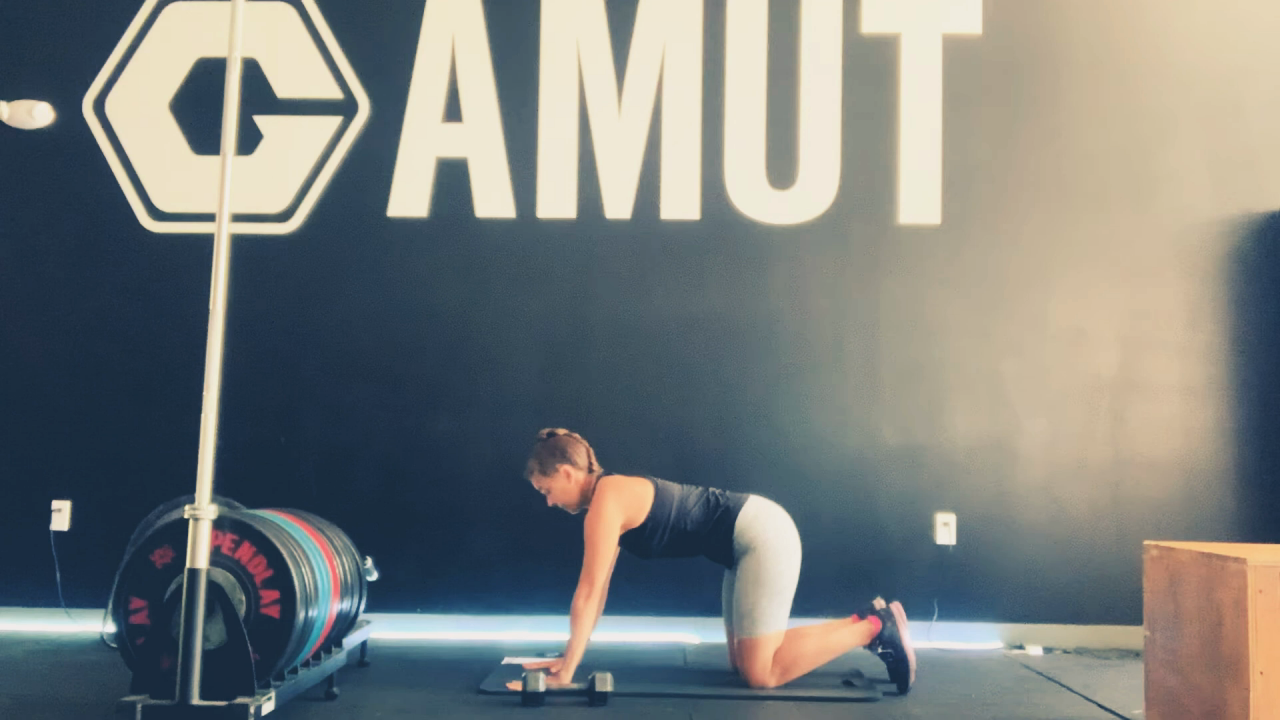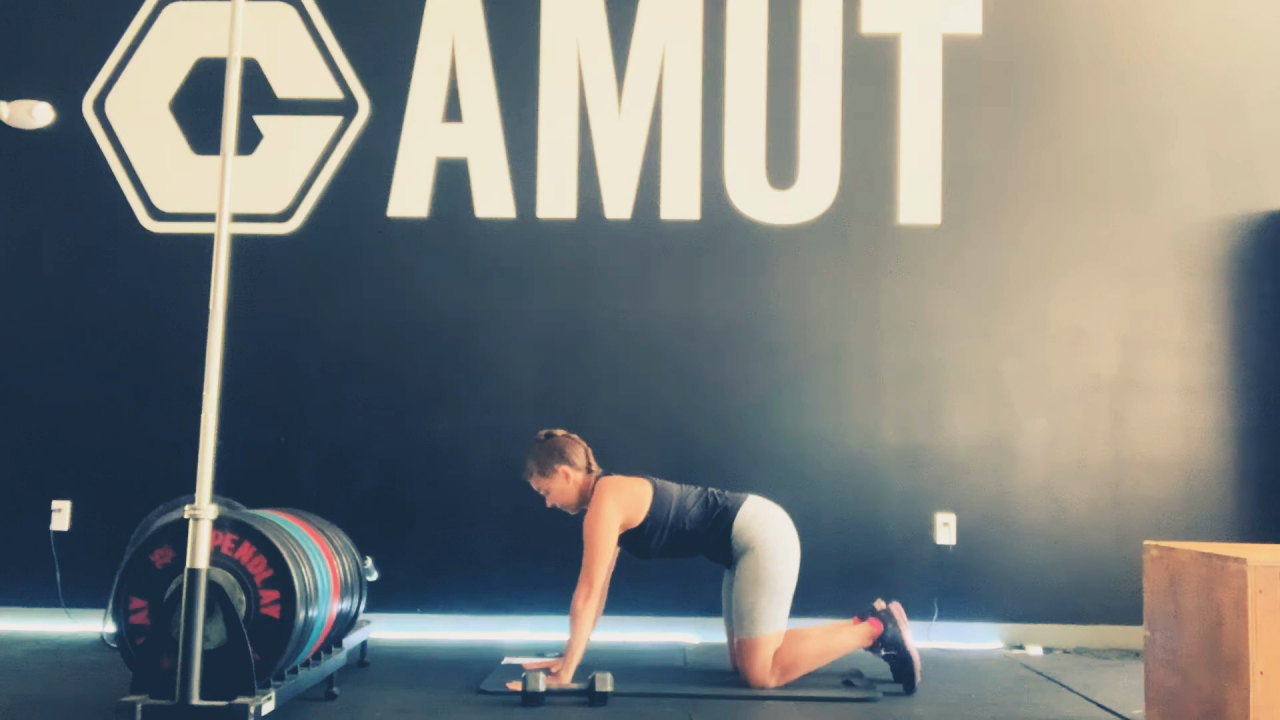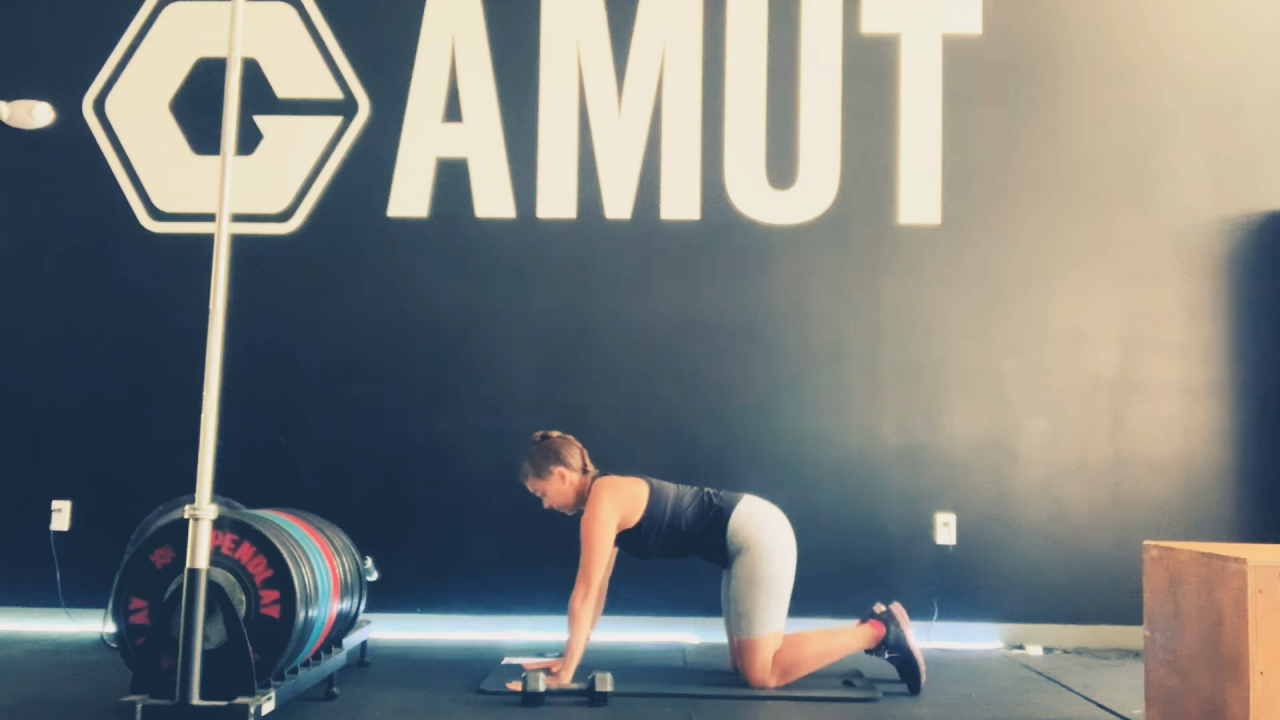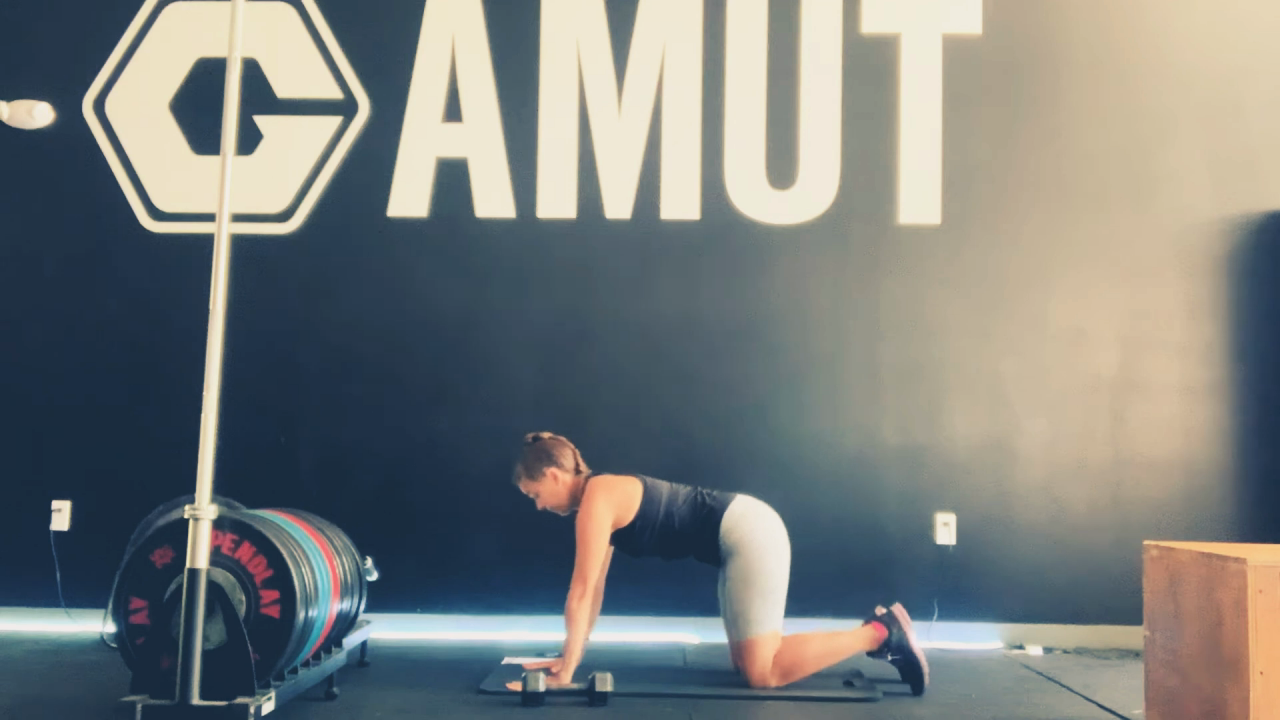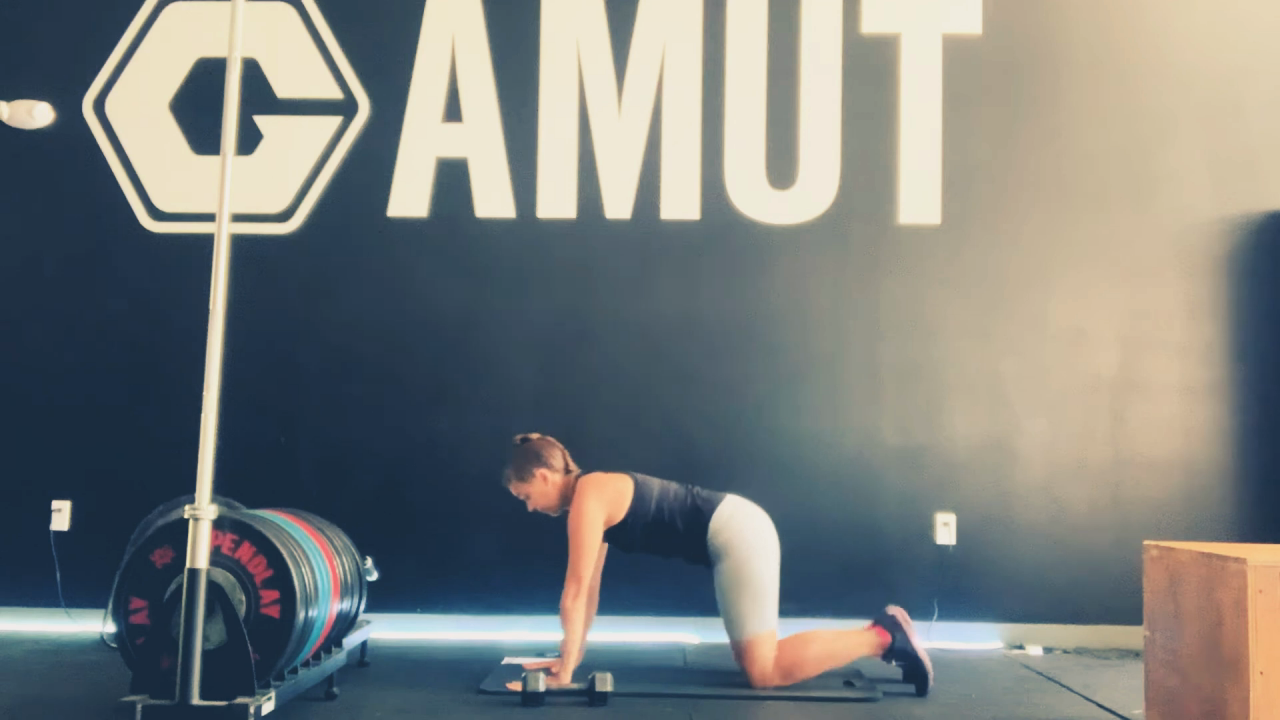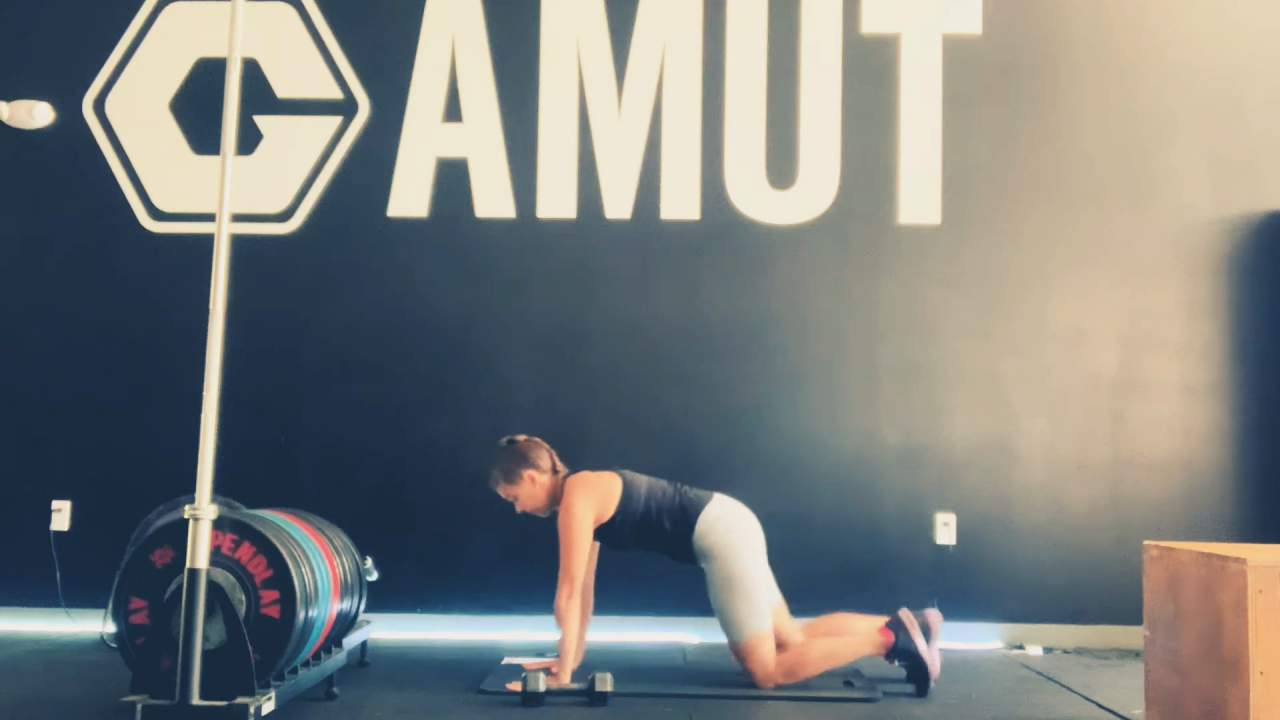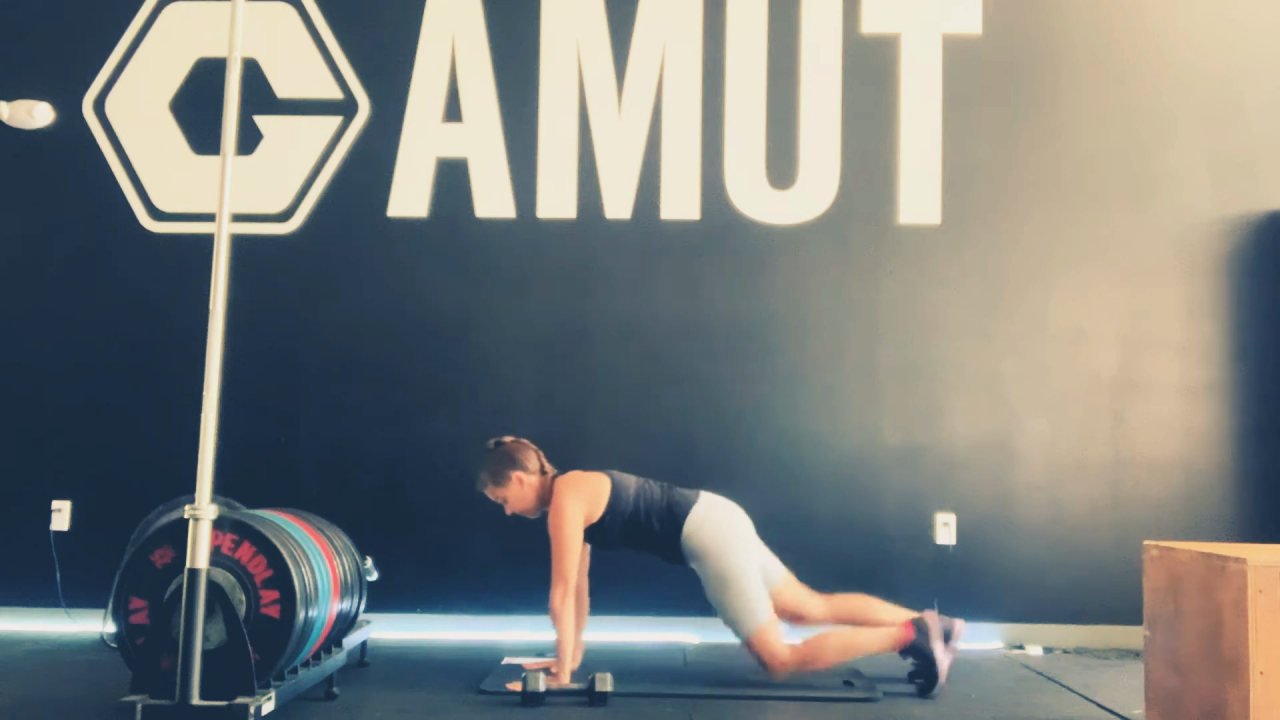
dt=0.1s
person 1, frame 1
left shoulder: (608, 499)
right shoulder: (608, 499)
left elbow: (588, 593)
right elbow: (597, 589)
left wrist: (566, 672)
right wrist: (567, 657)
left hip: (763, 535)
right hip: (749, 537)
left knee: (761, 675)
right knee: (742, 663)
left ankle: (875, 628)
right ankle: (862, 623)
person 1, frame 2
left shoulder: (606, 499)
right shoulder: (607, 498)
left elbow: (587, 594)
right elbow: (597, 591)
left wrist: (566, 672)
right wrist: (567, 657)
left hip: (761, 535)
right hip: (747, 538)
left knee: (761, 675)
right knee: (743, 664)
left ankle: (876, 630)
right ankle: (864, 625)
person 1, frame 3
left shoulder: (603, 499)
right shoulder: (605, 500)
left elbow: (585, 593)
right elbow: (596, 589)
left wrist: (566, 671)
right wrist: (569, 657)
left hip: (758, 534)
right hip: (747, 535)
left knee: (762, 675)
right knee: (743, 664)
left ankle: (880, 631)
right ankle: (873, 628)
person 1, frame 4
left shoulder: (596, 499)
right shoulder: (601, 499)
left elbow: (581, 593)
right elbow: (593, 590)
left wrist: (566, 672)
right wrist: (567, 657)
left hip: (749, 535)
right hip: (743, 536)
left knee: (762, 675)
right knee: (745, 664)
left ankle: (882, 634)
right ankle: (875, 630)
person 1, frame 5
left shoulder: (588, 497)
right shoulder: (593, 497)
left elbow: (575, 593)
right elbow: (589, 586)
left wrist: (565, 670)
right wrist: (574, 653)
left hip: (734, 534)
right hip: (733, 530)
left knee: (765, 674)
right knee: (766, 657)
left ankle: (885, 638)
right ankle: (885, 628)
person 1, frame 6
left shoulder: (575, 496)
right shoulder: (585, 495)
left elbow: (568, 593)
right elbow: (583, 586)
left wrist: (564, 671)
right wrist: (573, 654)
left hip: (720, 534)
right hip: (723, 529)
left knee: (767, 673)
right knee: (791, 638)
left ankle: (890, 638)
right ankle: (907, 625)
person 1, frame 7
left shoulder: (564, 497)
right shoulder: (572, 496)
left elbow: (562, 592)
right elbow: (578, 584)
left wrist: (563, 669)
right wrist: (573, 652)
left hip: (708, 532)
right hip: (710, 525)
left knee: (781, 663)
right knee: (814, 609)
left ankle: (911, 634)
right ankle: (922, 623)
